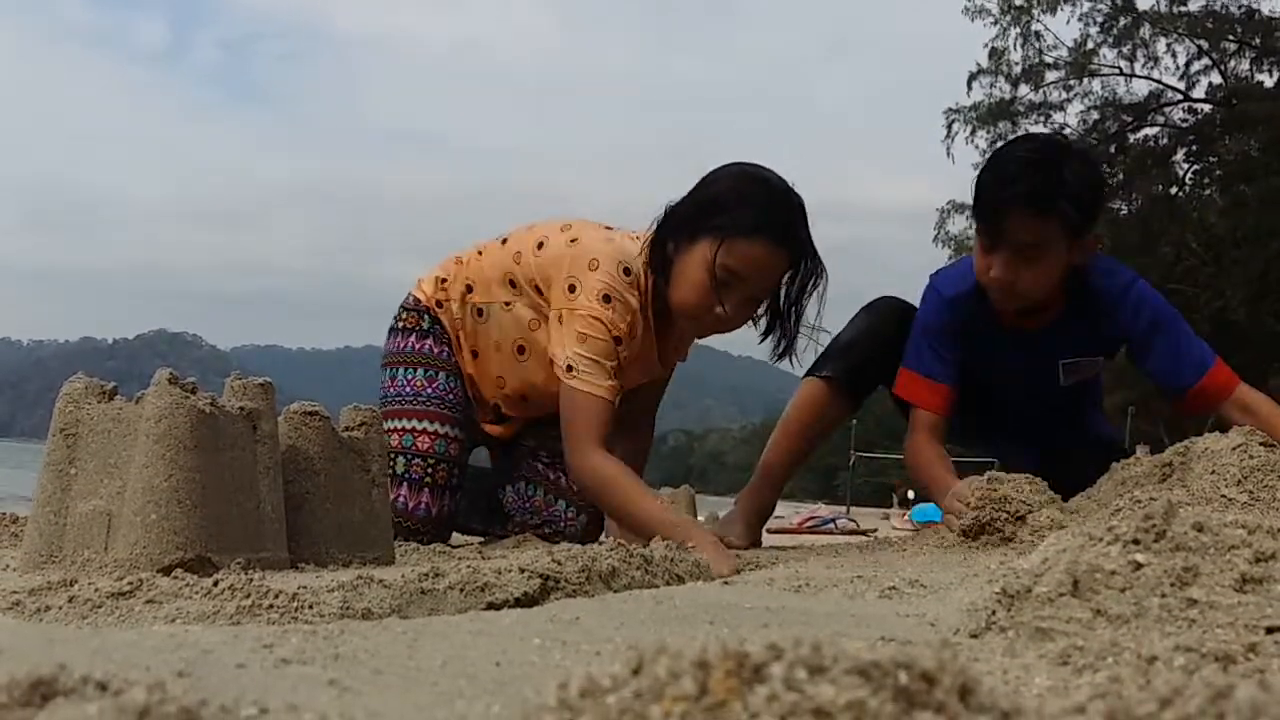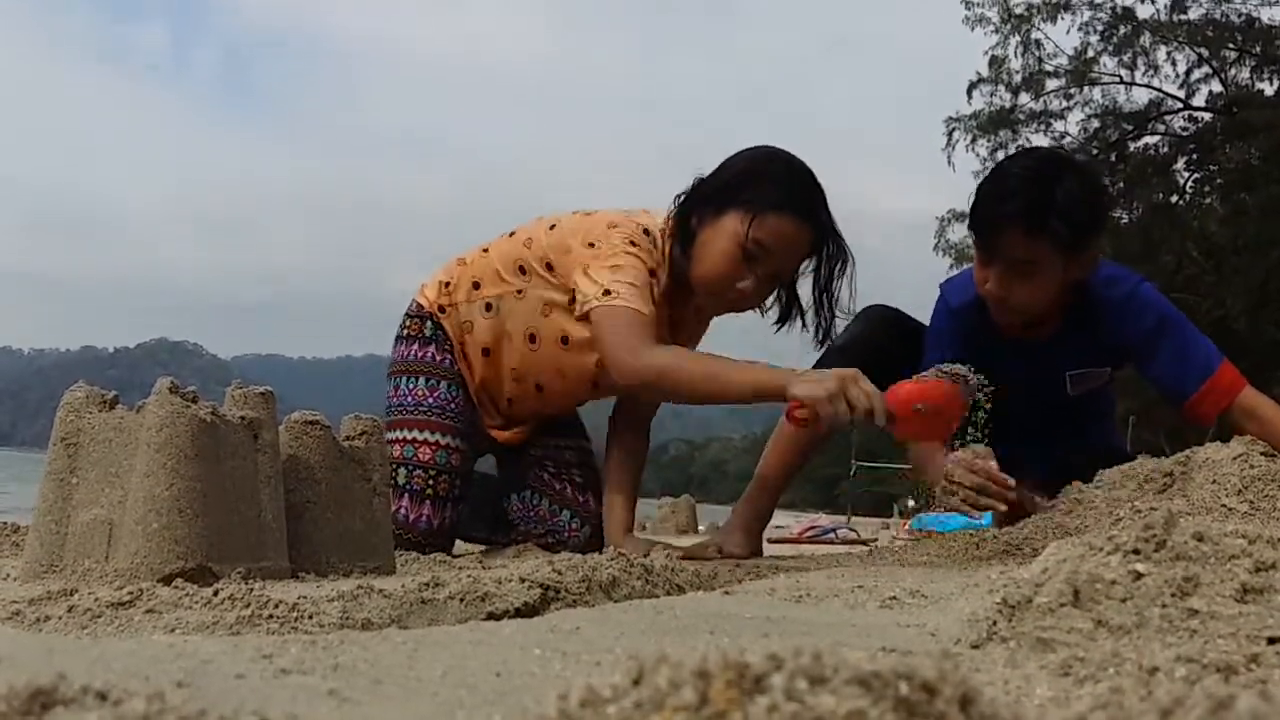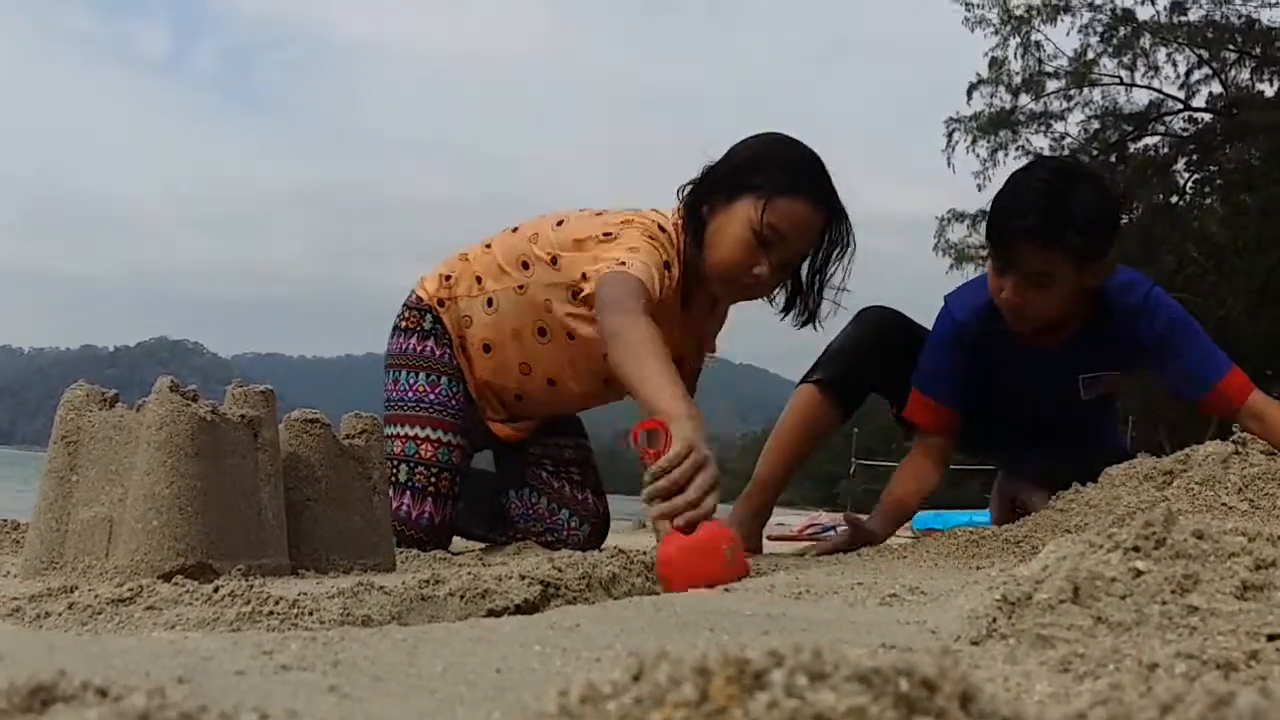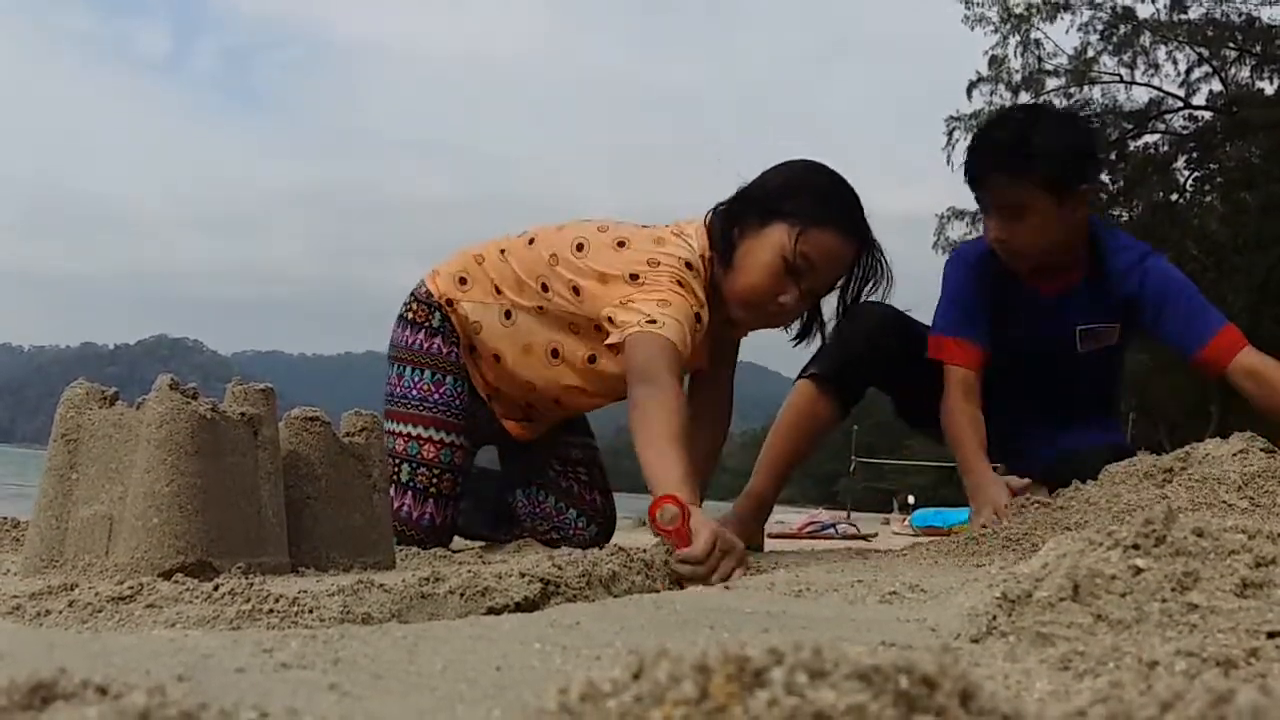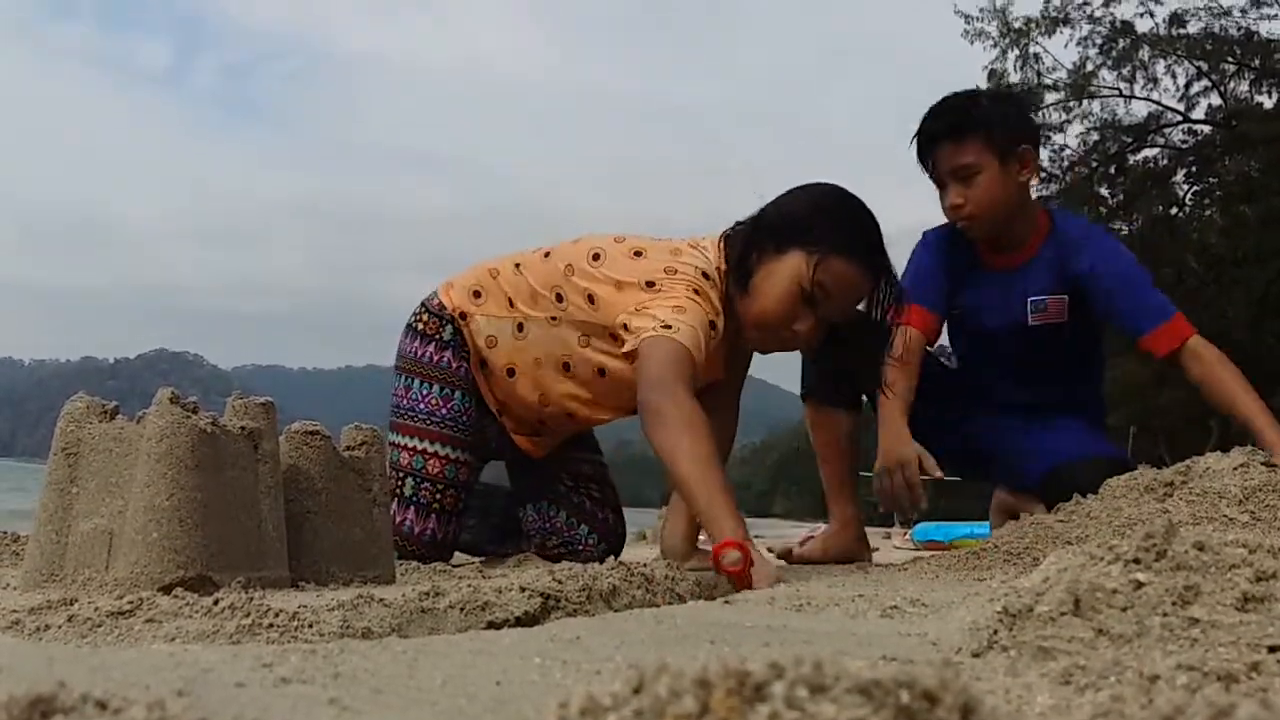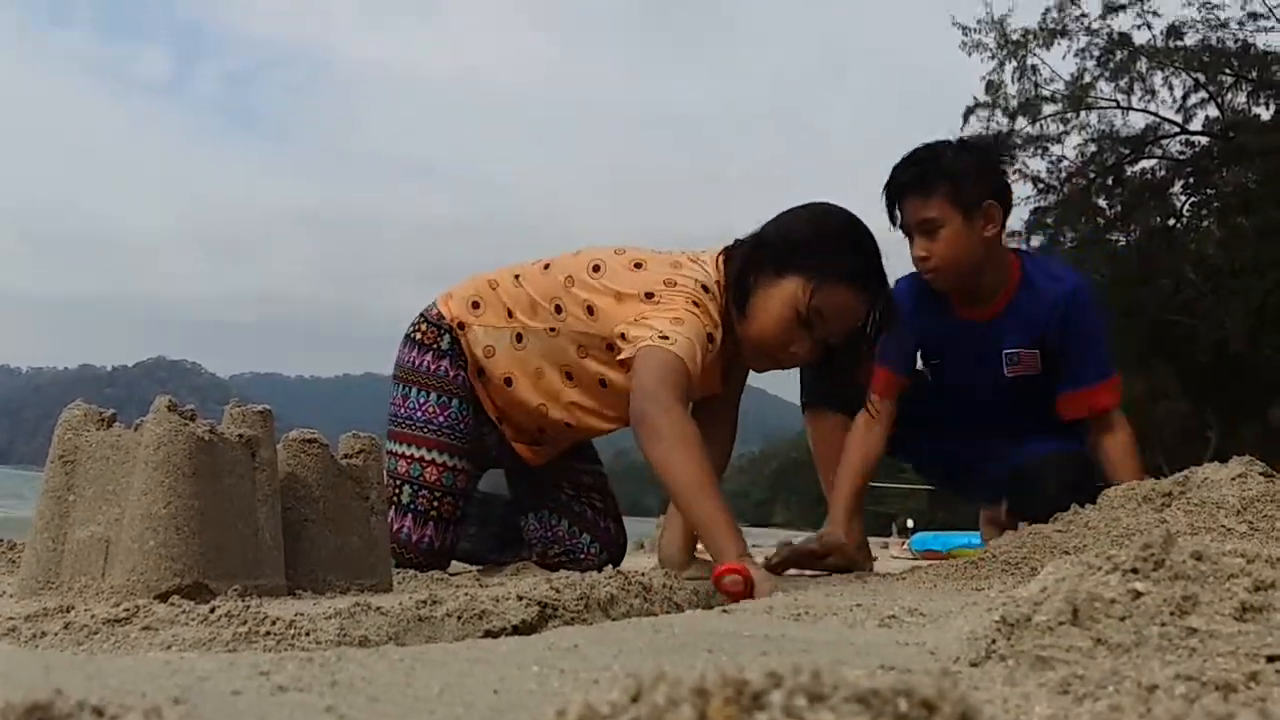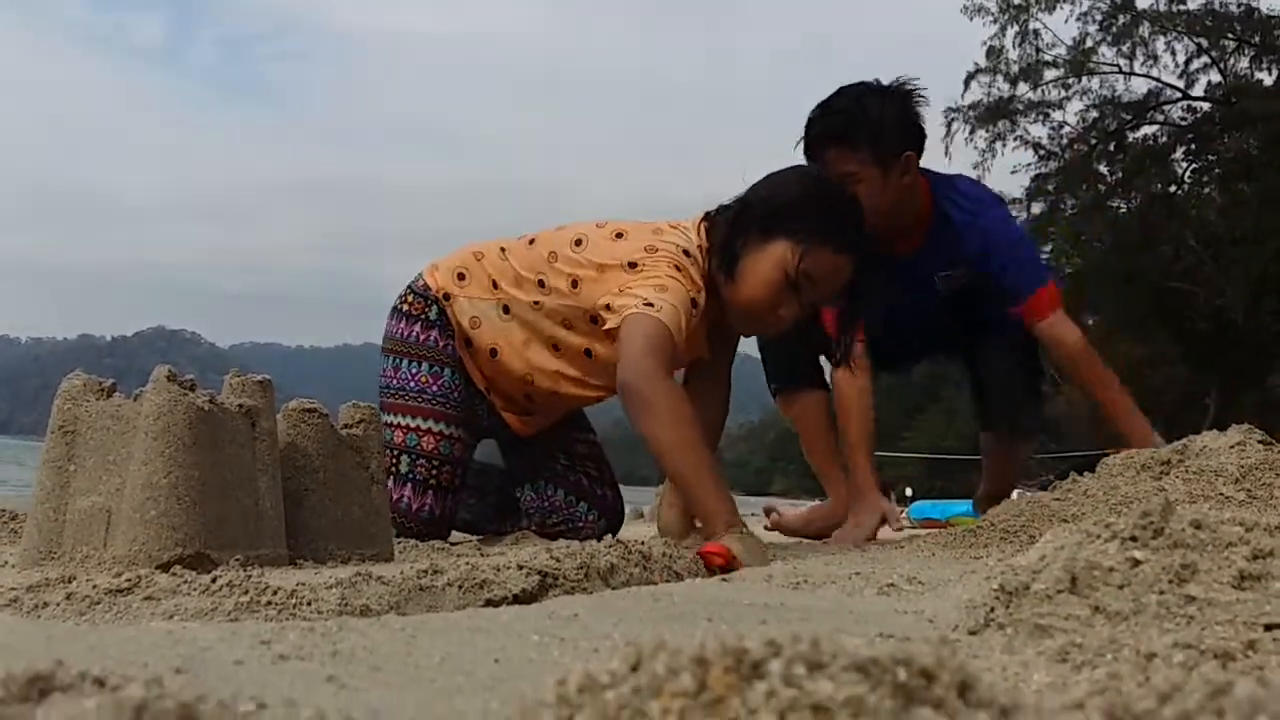
dt=0.3s
person 1, frame 1
left shoulder: (1118, 297)
right shoulder: (950, 292)
right elbow: (921, 437)
right wrist: (955, 497)
left hip: (1070, 445)
right hip: (963, 418)
right knee: (884, 321)
right ankle: (750, 509)
person 1, frame 2
left shoulder: (1126, 304)
right shoulder: (960, 305)
right elbow: (925, 437)
right wrist: (944, 468)
left hip: (1075, 455)
right hip: (981, 426)
right knee: (878, 330)
left ankle: (1032, 503)
right ankle: (747, 519)
person 1, frame 3
left shoulder: (1137, 311)
right shoulder: (967, 316)
right elbow: (929, 450)
right wrist: (872, 529)
left hip: (1077, 452)
right hip: (986, 424)
right knee: (876, 333)
left ankle: (1033, 499)
right ankle: (746, 518)
person 1, frame 4
left shoulder: (1132, 271)
right shoulder: (972, 268)
right elbow: (960, 393)
right wrist: (981, 481)
left hip: (1073, 434)
right hip: (990, 411)
right knee: (871, 328)
left ankle: (1040, 499)
right ankle: (750, 510)
person 1, frame 5
left shoulder: (1085, 251)
right shoulder: (940, 250)
left elbow: (1191, 351)
right elbow: (904, 351)
right wrist: (894, 434)
left hip: (1054, 430)
right hip: (969, 417)
left knee: (1100, 495)
left ankle: (1021, 505)
person 1, frame 6
left shoulder: (1058, 294)
right shoulder: (911, 300)
left elbow: (1105, 422)
right elbow: (877, 410)
right wrist: (838, 524)
left hip: (1033, 453)
right hip: (948, 444)
left knee: (1058, 488)
right knee: (829, 356)
left ankle: (1007, 524)
right ankle: (847, 539)
person 1, frame 7
left shoulder: (970, 214)
left elbow: (1056, 330)
right elbow: (852, 362)
left wrist: (1148, 453)
right wrist: (867, 494)
left hip: (977, 323)
right hip: (892, 329)
left knee: (1006, 361)
right knee: (784, 329)
left ankle: (993, 510)
right ankle: (847, 498)
person 2, frame 1
left shoulder: (682, 309)
right shoulder: (606, 285)
left elbow: (631, 429)
right elbow: (585, 457)
left wrist: (635, 525)
right wrist: (699, 543)
left knee: (571, 526)
right knee: (411, 522)
left ankle: (454, 496)
person 2, frame 2
left shoulder: (690, 308)
right shoulder: (628, 249)
left elbow: (633, 421)
right elbow: (631, 367)
left wrist: (619, 532)
right wrist: (785, 381)
right hip: (448, 339)
left knee: (576, 536)
right knee: (417, 532)
left ankle: (463, 502)
person 2, frame 3
left shoulder: (707, 301)
right shoulder: (642, 244)
left elbow: (658, 399)
right elbow: (621, 323)
left wrist: (680, 504)
right wrist: (686, 433)
right hip: (445, 332)
left knee: (575, 534)
right knee: (415, 531)
left ankle: (461, 491)
person 2, frame 4
left shoulder: (725, 292)
right shoulder: (669, 281)
left elbow: (708, 412)
right elbow: (653, 388)
left wrist: (687, 519)
right wrist: (690, 515)
right hip: (450, 325)
left knee: (582, 532)
right knee: (414, 528)
left ankle: (465, 491)
person 2, frame 5
left shoulder: (734, 305)
right shoulder: (686, 292)
left elbow: (716, 420)
right elbow: (664, 400)
right wrist: (738, 546)
right hip: (459, 339)
left knee: (590, 547)
right knee: (415, 544)
left ankle: (472, 511)
person 2, frame 6
left shoulder: (731, 321)
right shoulder: (686, 304)
left elbow: (713, 436)
right elbow: (656, 408)
right wrist: (737, 563)
right hip: (457, 350)
left knee: (592, 554)
right knee: (413, 549)
left ankle: (463, 522)
person 2, frame 7
left shoulder: (719, 289)
right shoulder: (671, 271)
left elbow: (704, 400)
right elbow: (641, 379)
right wrist: (729, 530)
left knee: (591, 523)
right knee: (410, 521)
left ankle: (456, 491)
